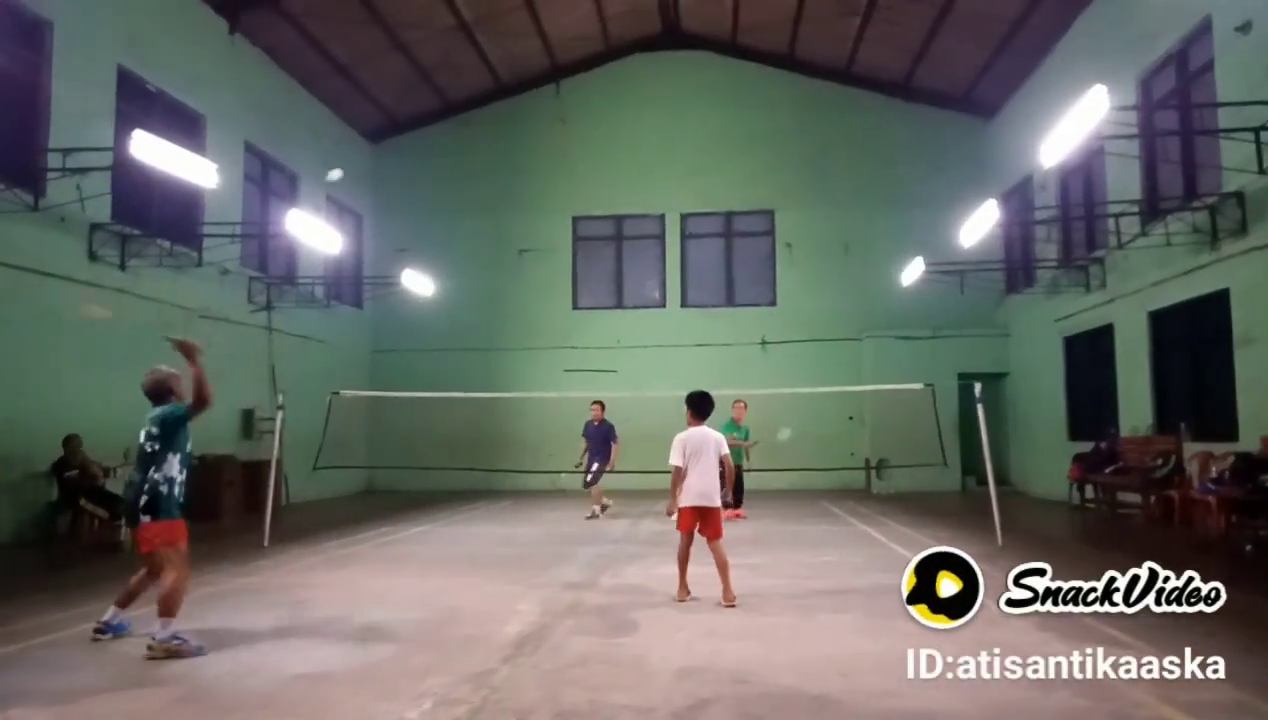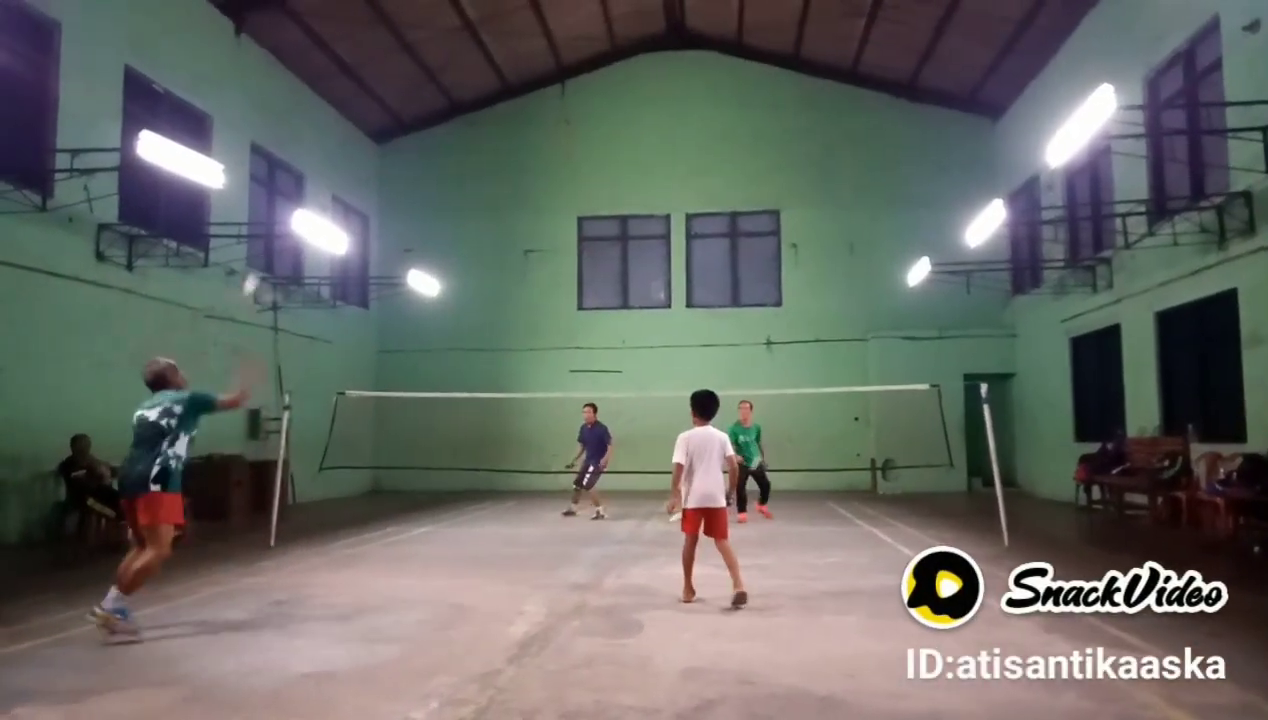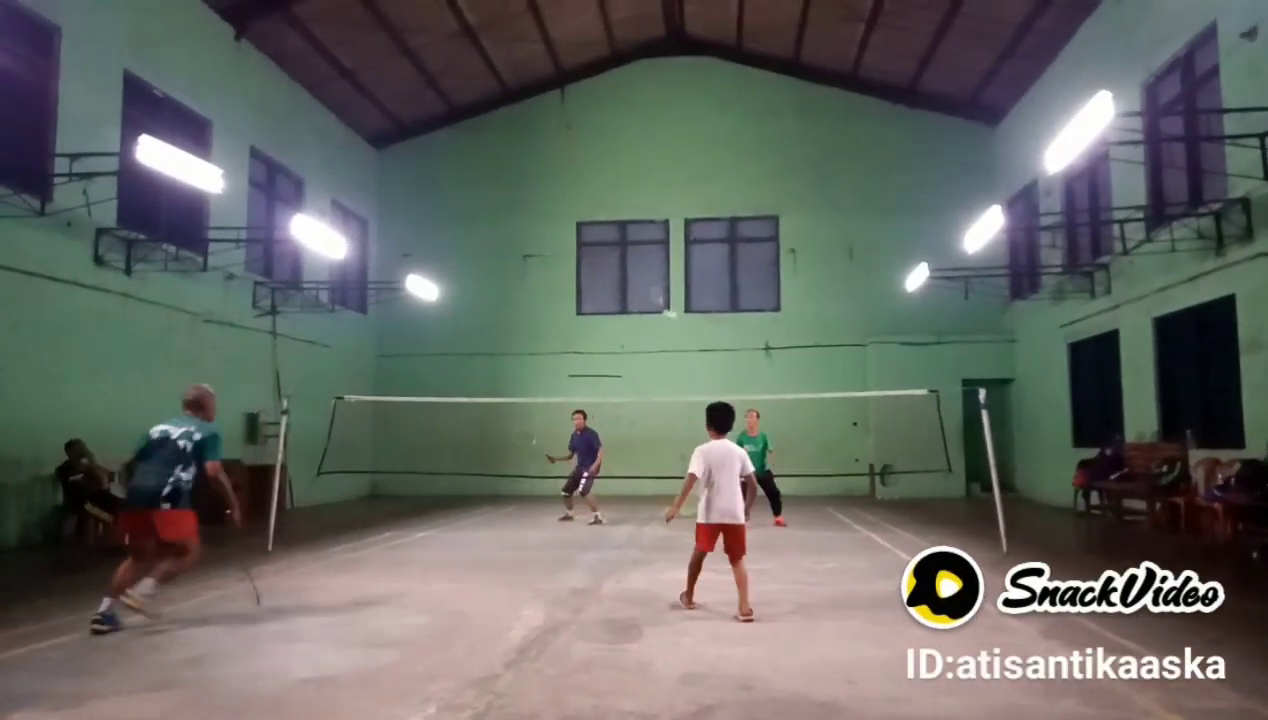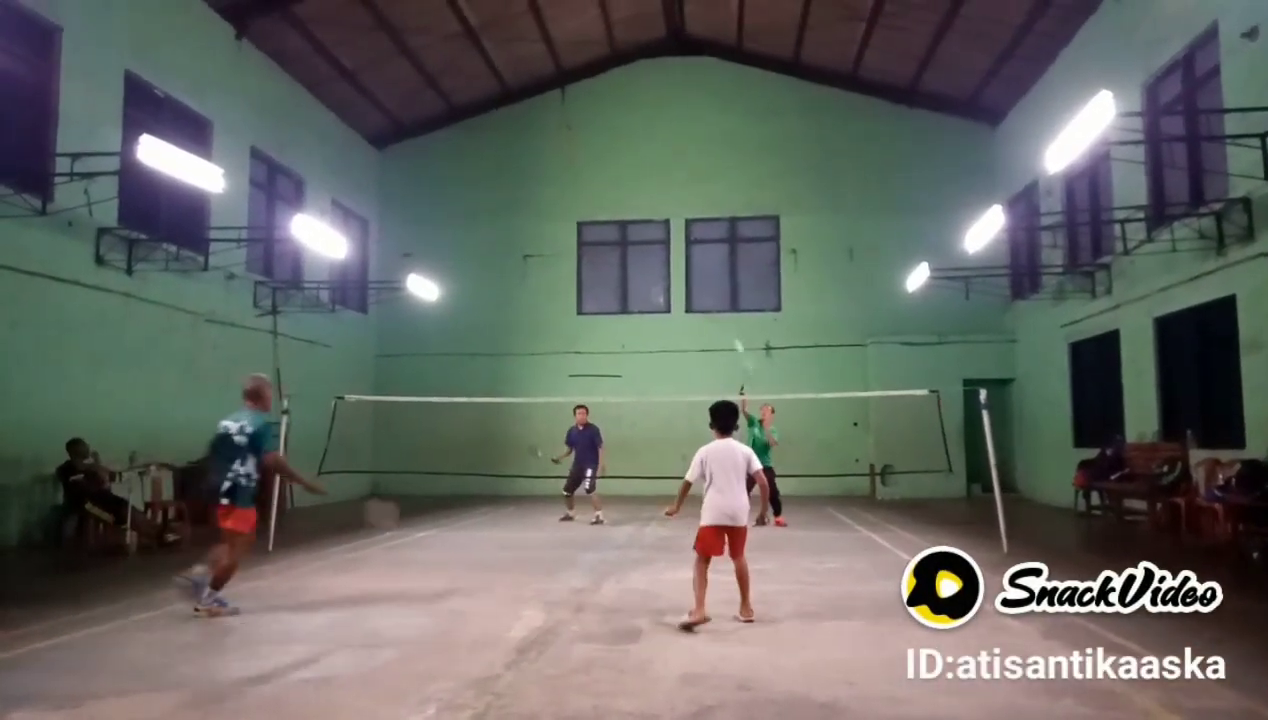
dt=0.3s
person 1, frame 1
left shoulder: (160, 419)
right shoulder: (166, 416)
right elbow: (203, 402)
right wrist: (194, 361)
left hip: (148, 504)
right hip: (158, 506)
left knee: (155, 568)
right knee: (176, 569)
left ankle: (110, 622)
right ankle: (165, 637)
person 1, frame 2
left shoulder: (143, 410)
right shoulder: (187, 399)
right elbow: (231, 402)
right wrist: (244, 385)
left hip: (132, 481)
right hip: (160, 483)
left knee: (141, 547)
right knee: (159, 549)
left ankle: (113, 607)
right ankle: (111, 605)
person 1, frame 3
left shoulder: (159, 429)
right shoulder: (208, 433)
left elbow: (132, 463)
right elbow: (214, 471)
left wrist: (136, 488)
right wrist: (234, 505)
left hip: (138, 495)
right hip: (169, 498)
left knee: (138, 557)
right knee: (189, 553)
left ankle: (106, 612)
right ankle: (144, 590)
person 1, frame 4
left shoulder: (227, 422)
right shoulder: (262, 424)
left elbow: (212, 455)
right elbow: (272, 461)
right wrist: (304, 482)
left hip: (223, 490)
right hip: (239, 494)
left knee: (230, 545)
right knee: (235, 551)
left ankle: (199, 573)
right ankle: (207, 599)
person 2, frame 1
left shoulder: (682, 438)
right shoulder: (718, 437)
left elbow: (677, 471)
right elbow: (730, 466)
left wrist: (672, 499)
right wrist: (727, 491)
left hip: (688, 498)
right hip: (712, 498)
left knee: (685, 542)
right knee: (716, 544)
left ankle: (682, 588)
right ankle: (727, 592)
person 2, frame 2
left shoulder: (685, 438)
right shoulder: (722, 437)
left elbow: (678, 467)
right elbow: (734, 467)
left wrist: (674, 497)
right wrist: (730, 490)
left hip: (692, 499)
right hip: (716, 498)
left knee: (690, 542)
right knee: (722, 543)
left ankle: (688, 590)
right ankle: (738, 585)
person 2, frame 3
left shoulder: (703, 451)
right shoulder: (739, 452)
left elbow: (692, 479)
right elbow: (752, 484)
left wrist: (676, 506)
right wrist: (747, 508)
left hip: (709, 513)
right hip: (735, 513)
left knee: (699, 554)
right knee: (737, 560)
left ankle: (688, 596)
right ankle: (745, 606)
person 2, frame 4
left shoulder: (704, 452)
right shoulder: (745, 451)
left elbow: (688, 483)
right elbow: (763, 482)
left wrist: (677, 506)
right wrist: (764, 510)
left hip: (713, 514)
right hip: (739, 513)
left knee: (701, 563)
right knee: (738, 558)
left ankle: (699, 610)
right ankle: (745, 608)
